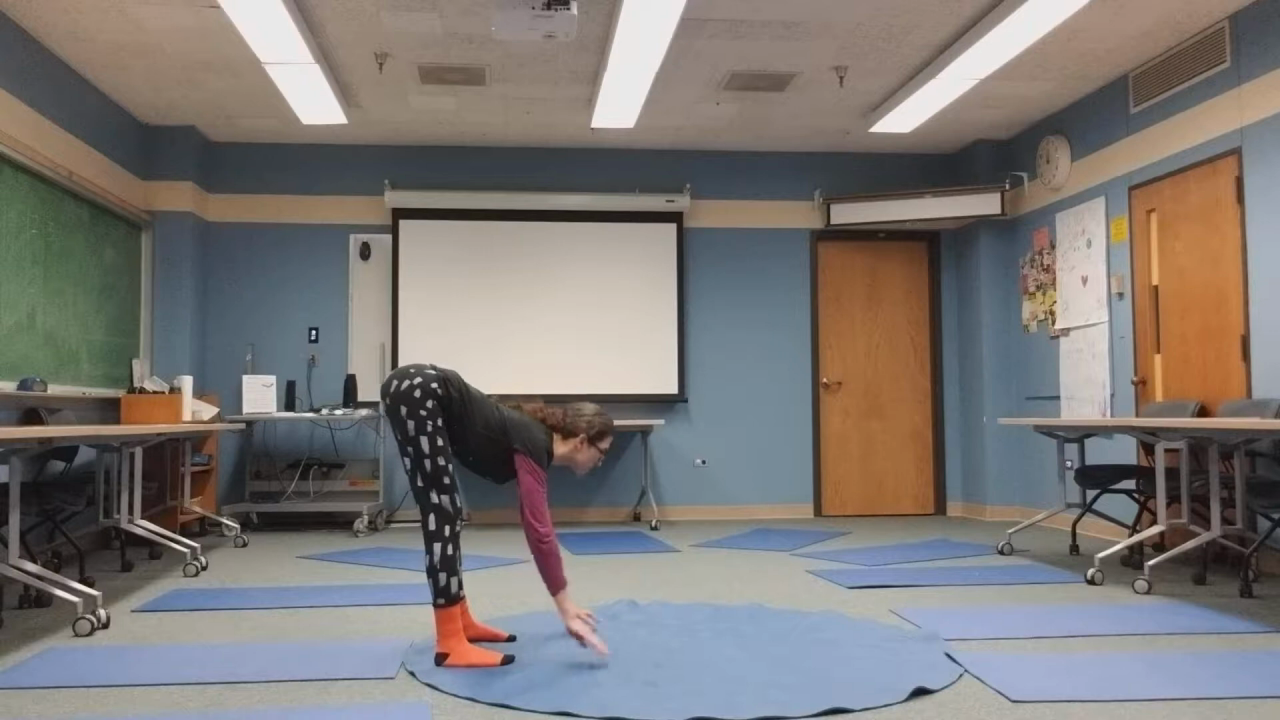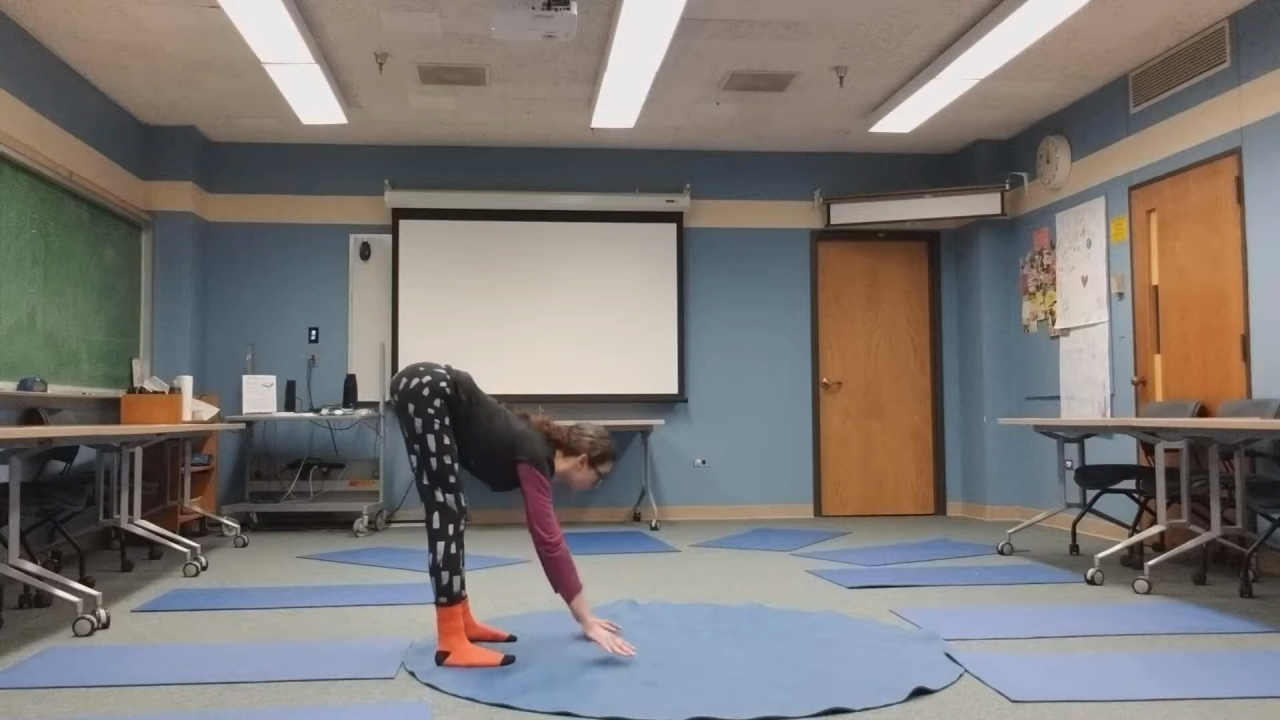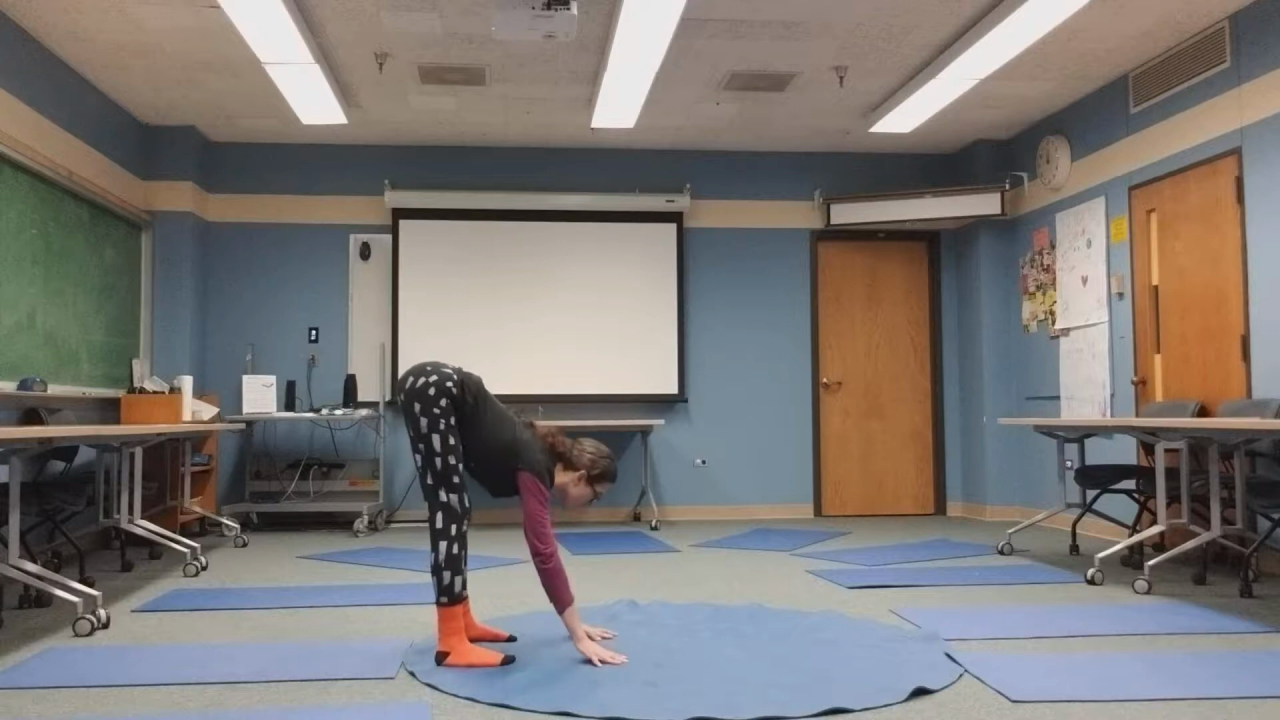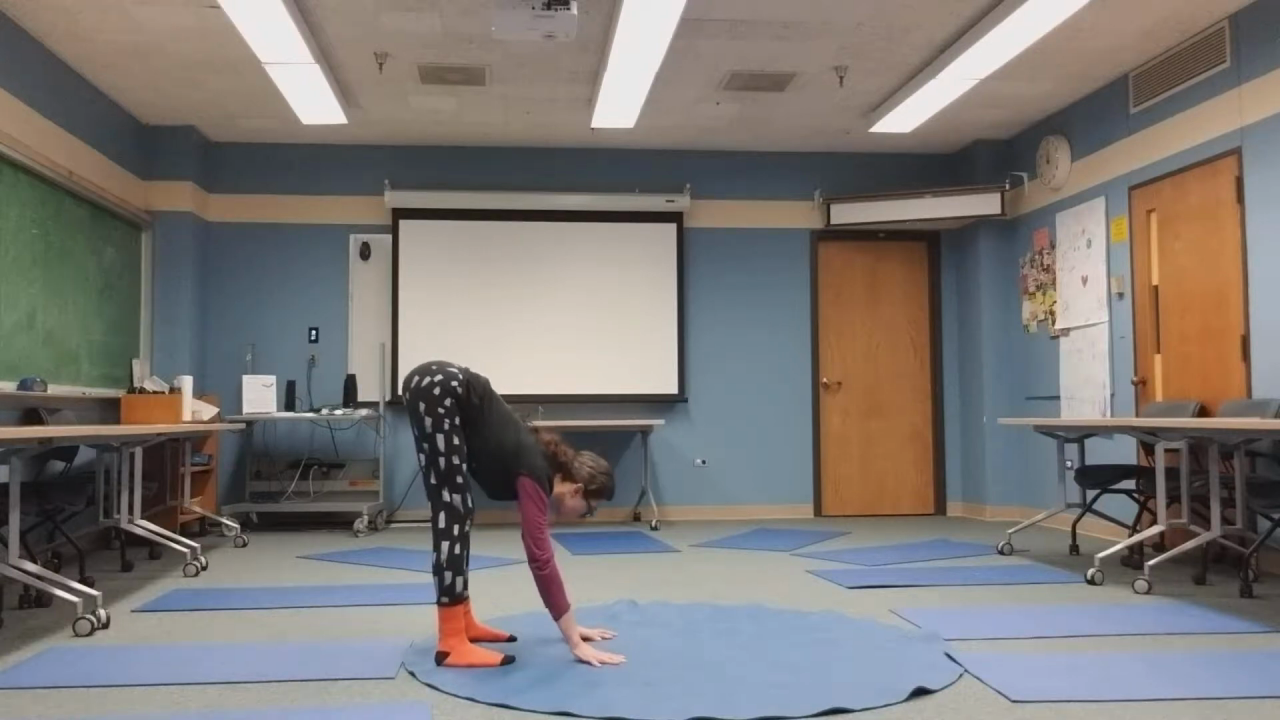
dt=0.2s
person 1, frame 1
left shoulder: (536, 438)
right shoulder: (532, 446)
left elbow: (538, 528)
right elbow: (539, 531)
left wrist: (565, 605)
right wrist: (567, 612)
left hip: (419, 394)
right hip: (416, 394)
left knee: (445, 513)
right knee: (441, 514)
left ankle: (461, 621)
right ankle: (451, 644)
person 1, frame 2
left shoulder: (540, 452)
right shoulder: (535, 459)
left elbow: (548, 542)
right elbow: (549, 543)
left wrist: (585, 616)
right wrist: (588, 622)
left hip: (430, 392)
right hip: (424, 391)
left knee: (450, 513)
right knee: (446, 513)
left ankle: (461, 621)
right ankle: (452, 643)
person 1, frame 3
left shoulder: (540, 461)
right shoulder: (535, 468)
left elbow: (543, 551)
right elbow: (545, 553)
left wrist: (576, 625)
right wrist: (580, 638)
left hip: (435, 391)
right hip: (431, 390)
left knee: (453, 513)
right knee: (449, 514)
left ankle: (462, 621)
right ankle: (452, 643)
person 1, frame 4
left shoulder: (543, 467)
right shoulder: (535, 474)
left elbow: (540, 556)
right elbow: (541, 559)
left wrist: (572, 629)
right wrist: (575, 643)
left hip: (444, 390)
right hip: (436, 389)
left knee: (457, 512)
right knee: (452, 513)
left ankle: (463, 621)
right ankle: (452, 643)
